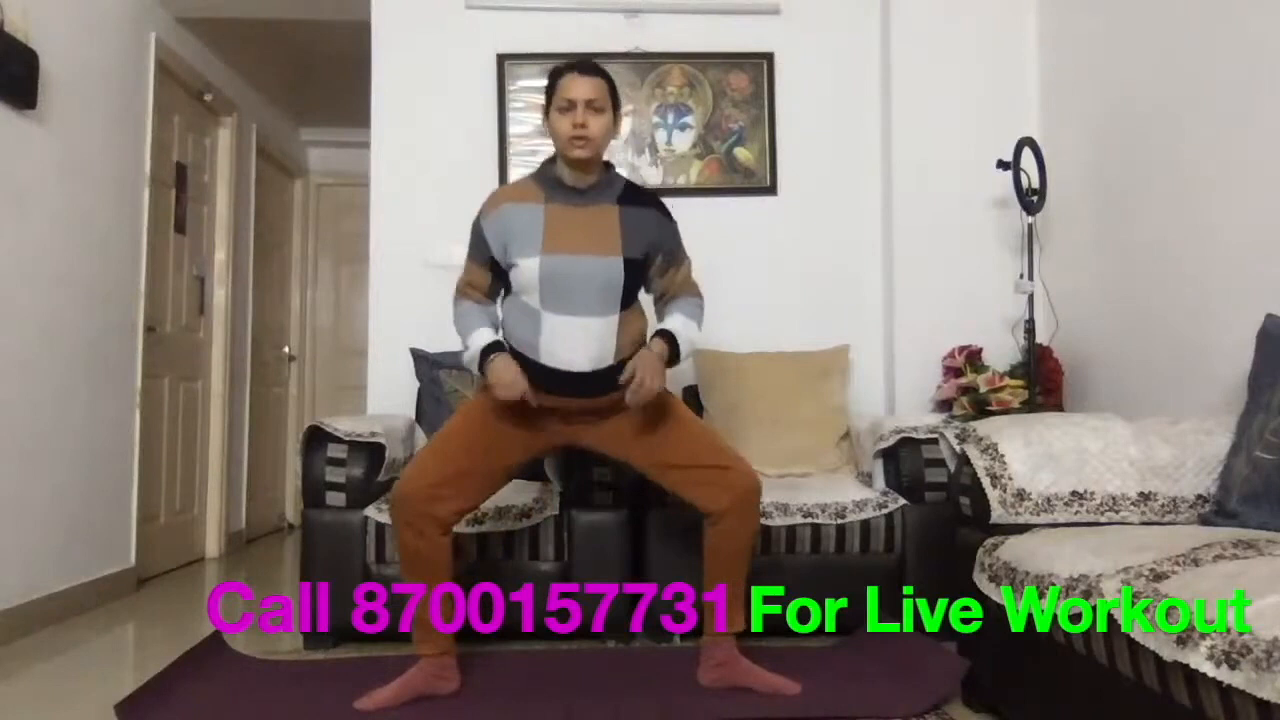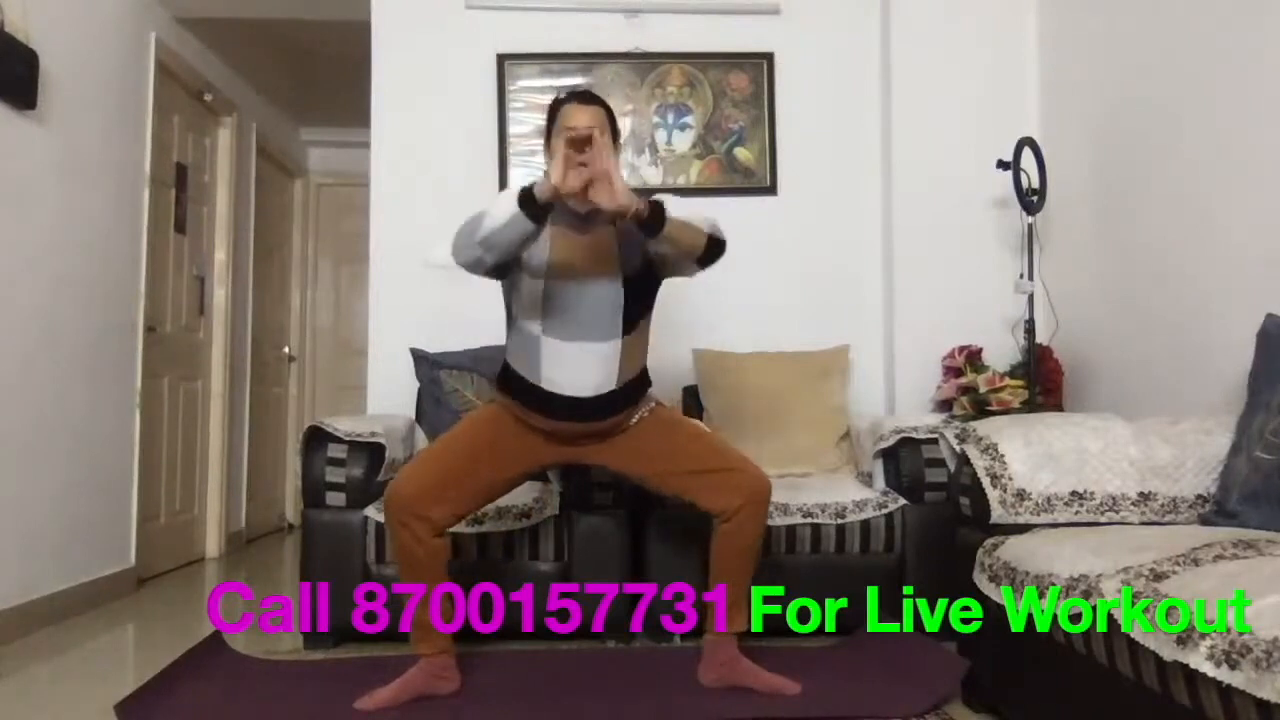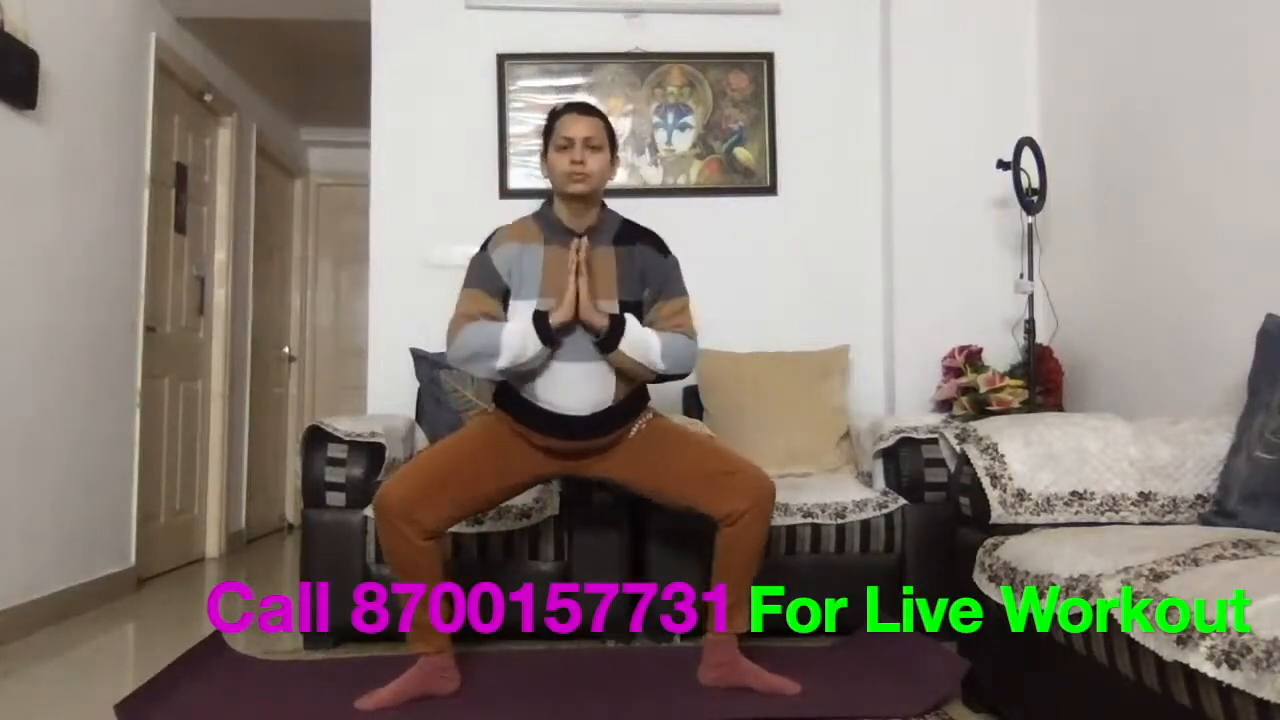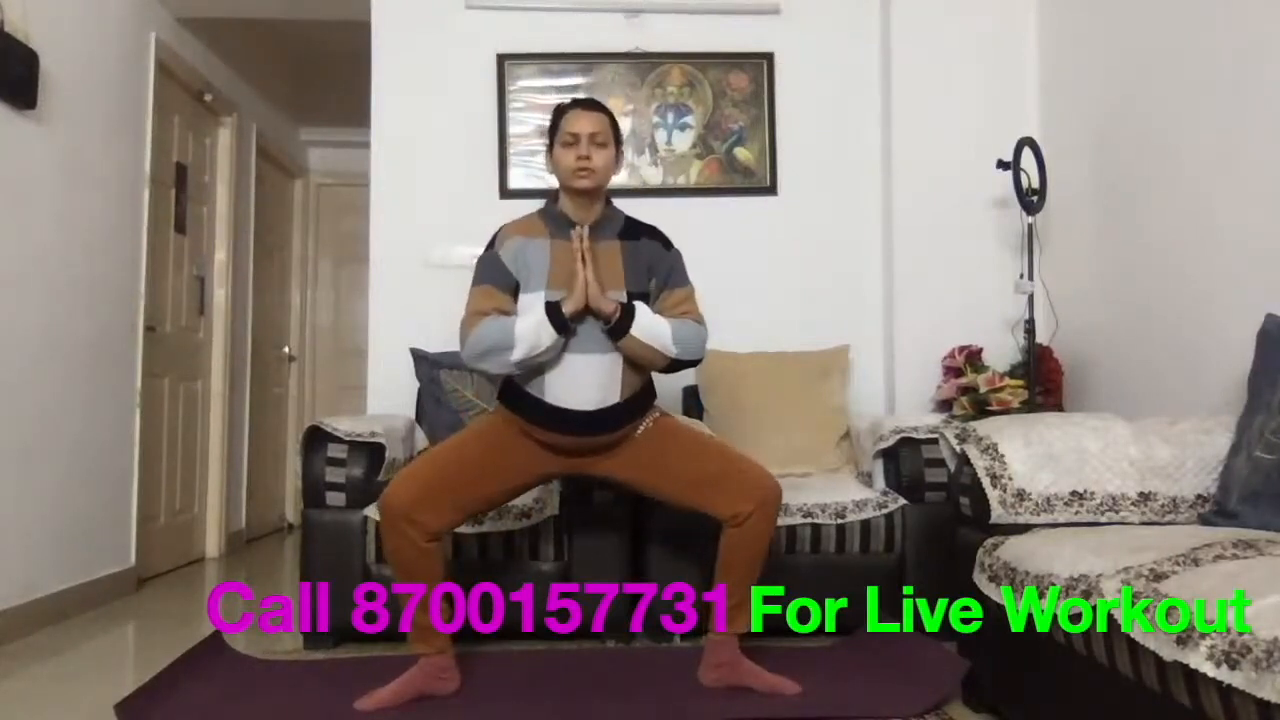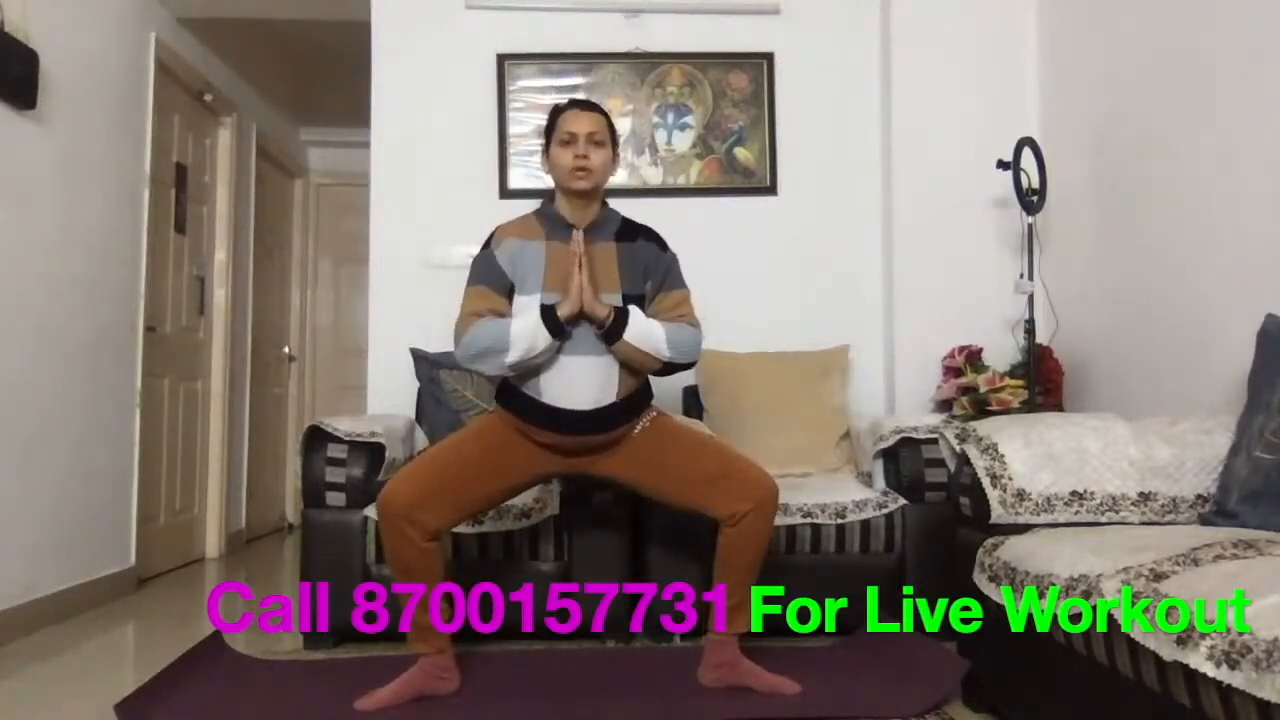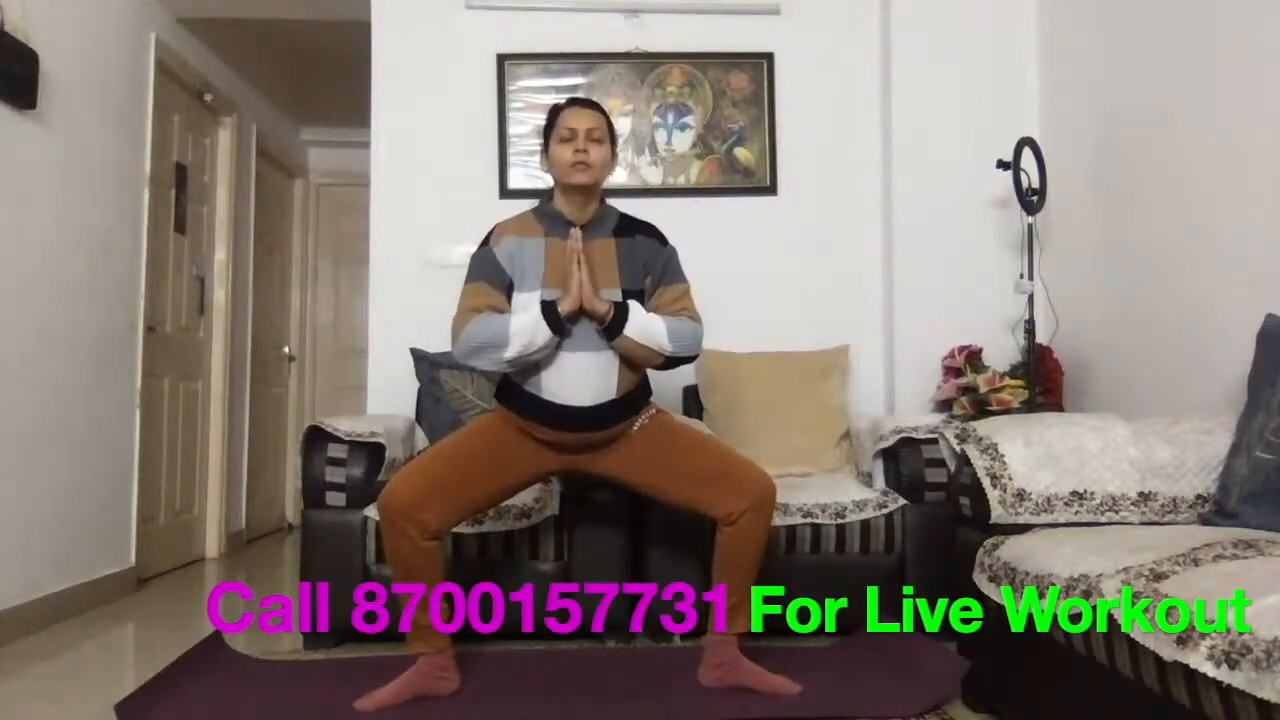
dt=0.7s
person 1, frame 1
left shoulder: (645, 212)
right shoulder: (505, 208)
left elbow: (684, 297)
right elbow: (470, 297)
left wrist: (664, 347)
right wrist: (491, 358)
left hip: (622, 398)
right hip: (523, 394)
left knee: (737, 489)
right knee: (415, 498)
left ankle: (720, 653)
right ankle: (435, 661)
person 1, frame 2
left shoulder: (640, 223)
right shoulder: (521, 216)
left elbow: (708, 246)
right elbow: (469, 249)
left wrist: (630, 205)
right wrist: (544, 194)
left hip: (626, 417)
right hip: (523, 415)
left knee: (747, 490)
right knee: (408, 501)
left ankle: (722, 653)
right ankle: (434, 662)
person 1, frame 3
left shoulder: (646, 251)
right shoulder: (506, 247)
left elbow: (680, 356)
right elbow: (465, 348)
left wrist: (602, 322)
right wrist: (553, 318)
left hip: (623, 428)
right hip: (521, 427)
left knee: (751, 493)
right knee: (399, 505)
left ankle: (723, 654)
right ankle: (433, 661)
person 1, frame 4
left shoulder: (650, 246)
right shoulder: (514, 242)
left elbow: (690, 345)
right elbow: (478, 346)
left wrist: (613, 310)
right wrist: (563, 309)
left hip: (630, 427)
right hip: (527, 427)
left knee: (757, 495)
right knee: (403, 506)
left ankle: (723, 654)
right ankle: (434, 662)
person 1, frame 5
left shoulder: (646, 247)
right shoulder: (509, 243)
left elbow: (685, 347)
right elbow: (472, 346)
left wrist: (606, 316)
right wrist: (558, 313)
left hip: (626, 427)
right hip: (524, 427)
left knee: (754, 495)
right knee: (402, 506)
left ankle: (723, 654)
right ankle: (434, 662)
person 1, frame 6
left shoulder: (645, 243)
right shoulder: (507, 240)
left elbow: (686, 340)
right elbow: (470, 342)
left wrist: (608, 310)
right wrist: (558, 308)
left hip: (626, 425)
right hip: (523, 425)
left knee: (751, 493)
right knee: (403, 505)
left ankle: (723, 654)
right ankle: (433, 662)
